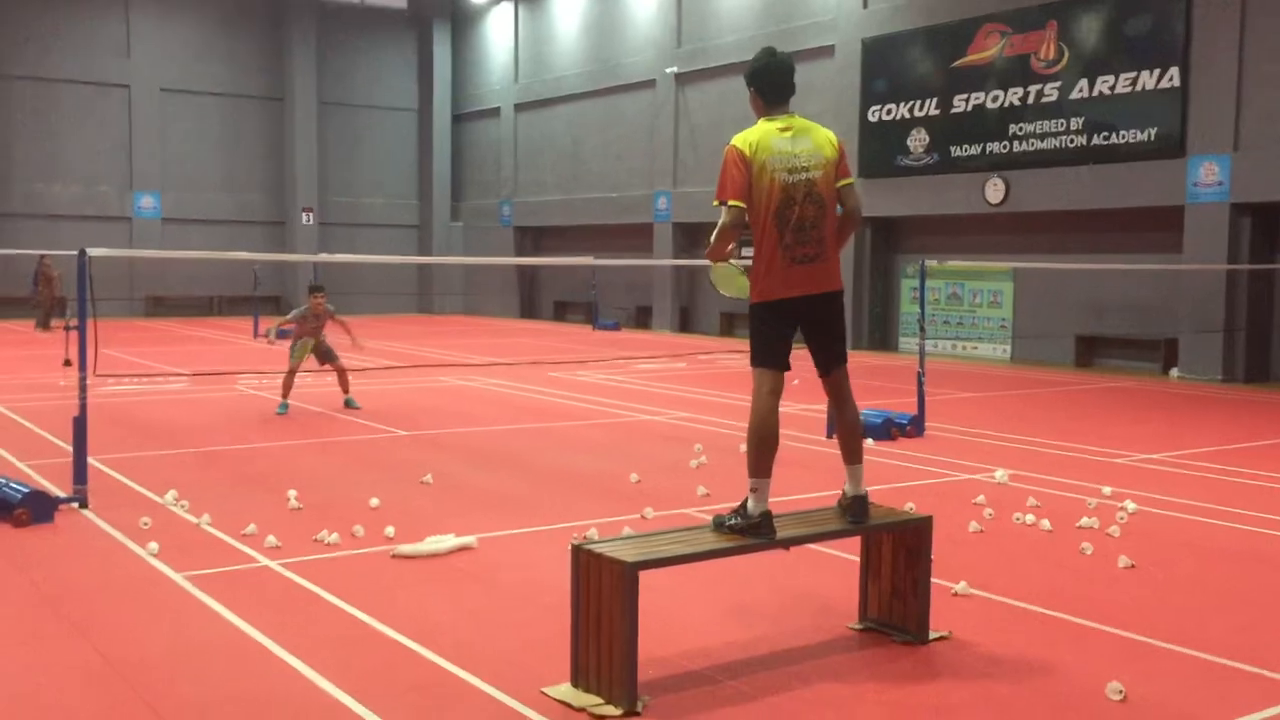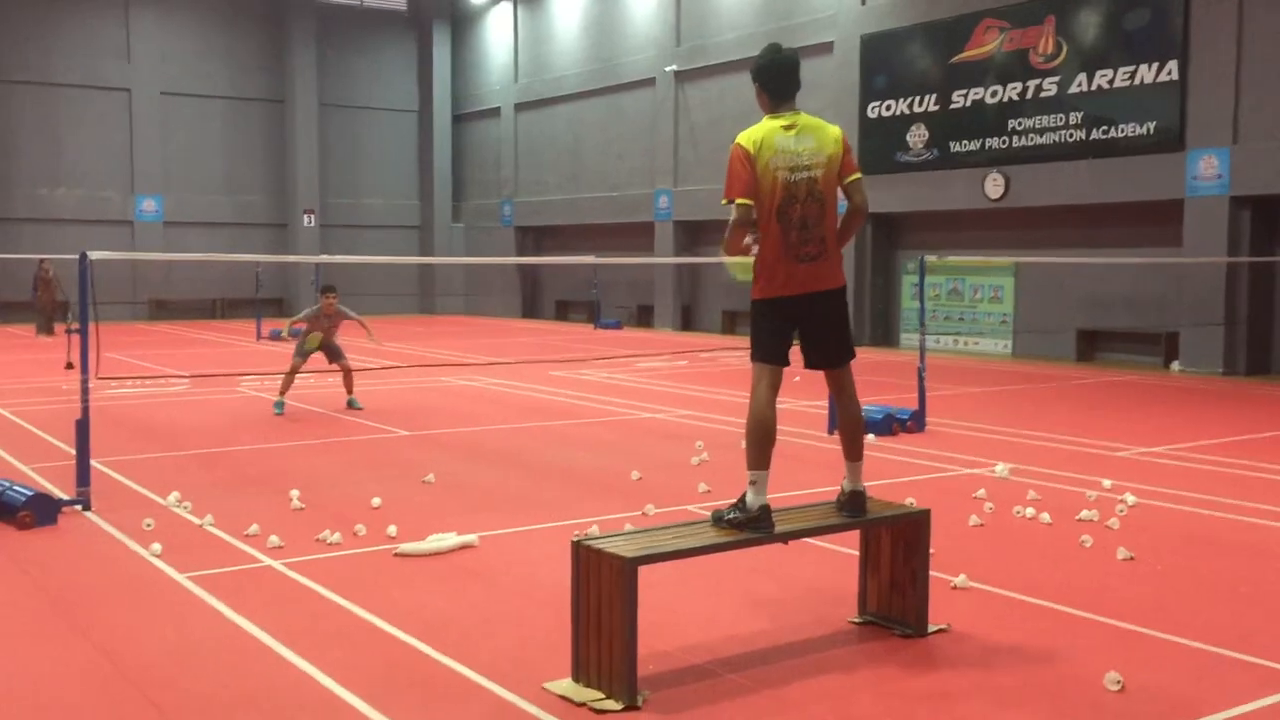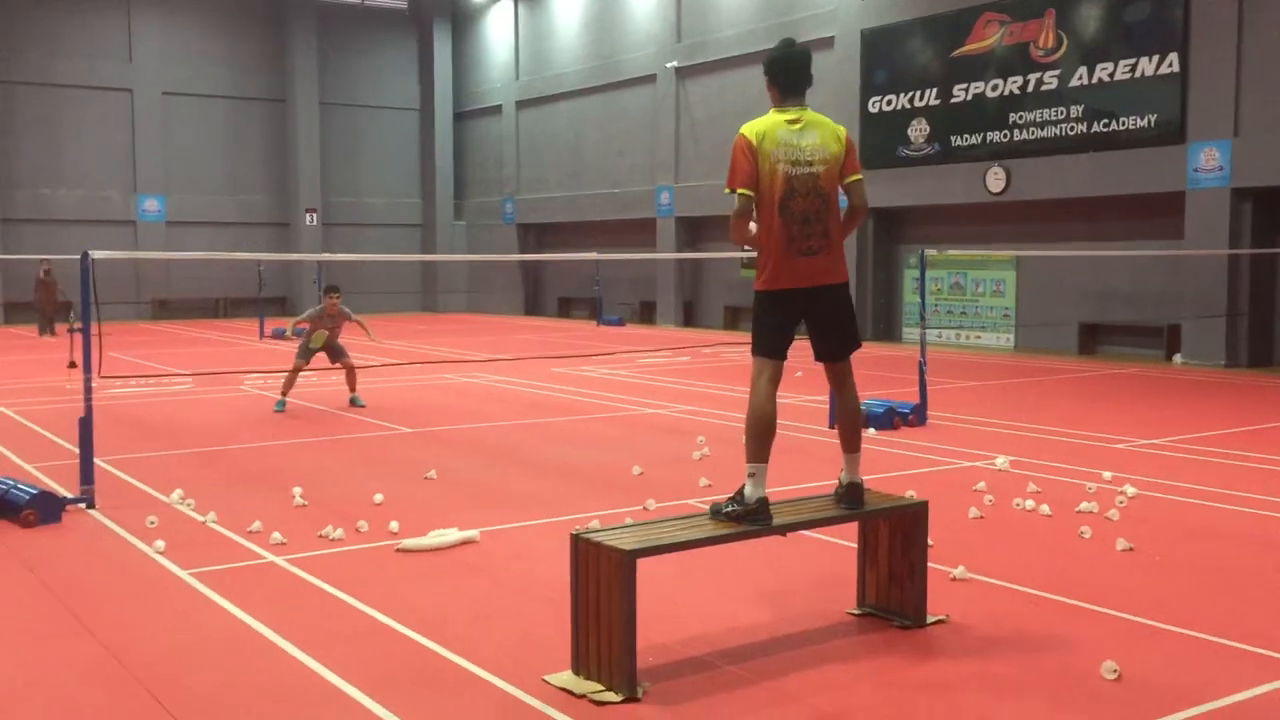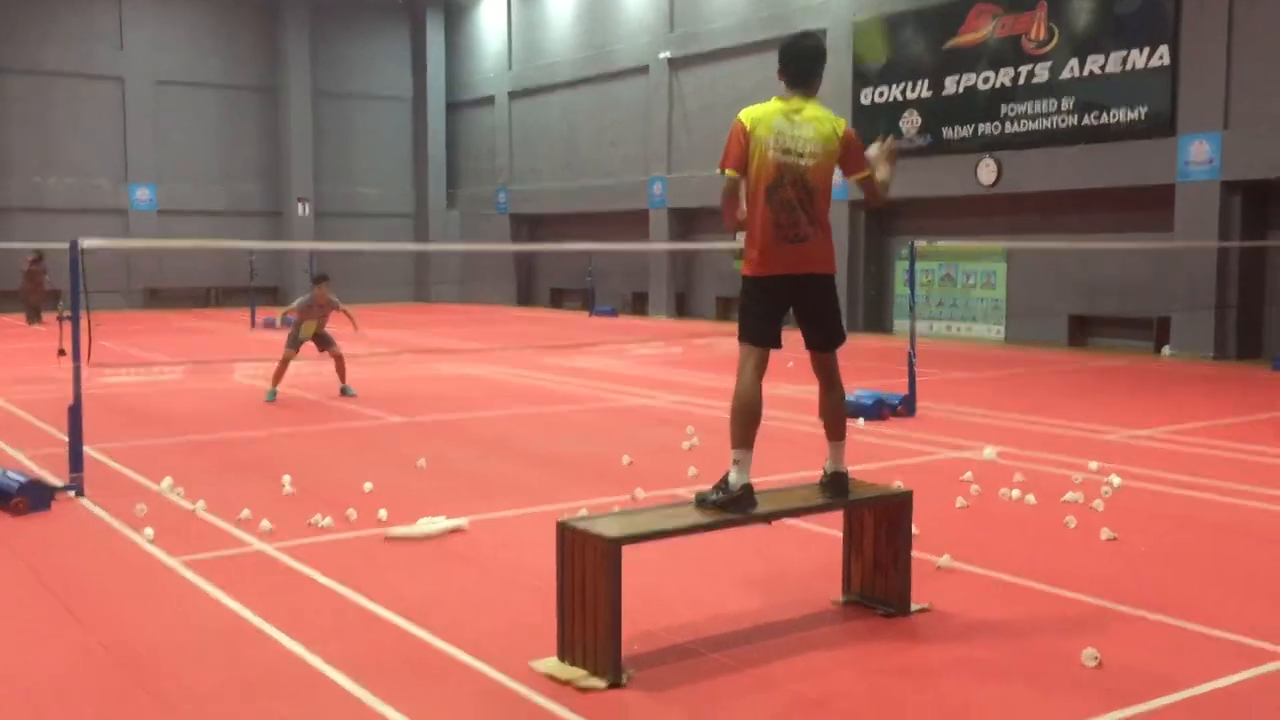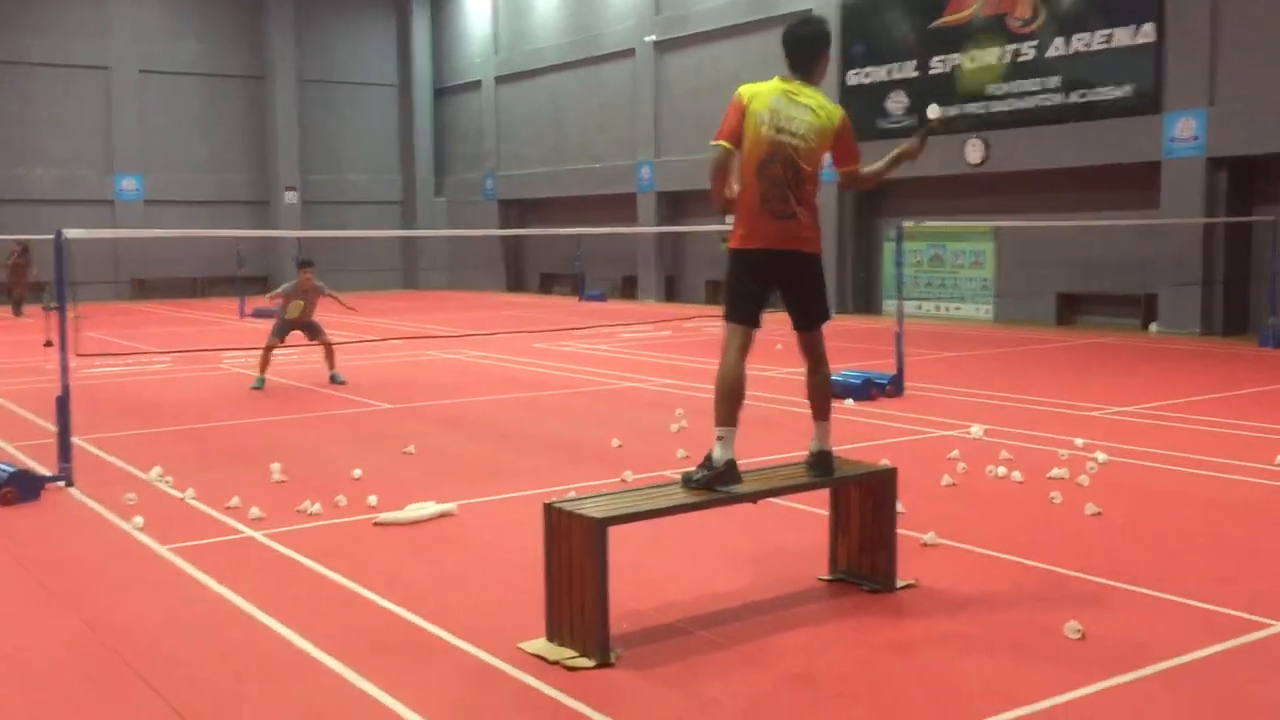
dt=0.2s
person 1, frame 1
left shoulder: (745, 145)
right shoulder: (828, 140)
left elbow: (734, 220)
right elbow: (852, 211)
left wrist: (716, 252)
left hip: (774, 287)
right hip: (826, 284)
left knee: (767, 389)
right knee: (838, 386)
left ankle: (757, 508)
right ankle: (855, 494)
person 1, frame 2
left shoulder: (749, 143)
right shoulder: (833, 136)
left elbow: (743, 219)
right elbow: (859, 206)
left wrist: (734, 247)
left hip: (775, 286)
right hip: (827, 283)
left knee: (765, 385)
right knee: (842, 384)
left ankle: (756, 501)
right ankle: (854, 489)
person 1, frame 3
left shoulder: (752, 135)
right shoulder: (837, 135)
left elbow: (742, 212)
right elbow: (859, 206)
left wrist: (743, 235)
left hip: (777, 279)
right hip: (829, 278)
left knee: (765, 378)
right knee: (842, 378)
left ankle: (754, 494)
right ankle: (851, 481)
person 1, frame 4
left shoulder: (750, 120)
right shoulder: (837, 128)
left elbow: (730, 193)
right elbow: (875, 195)
left wrist: (736, 219)
right wrist: (885, 163)
left hip: (764, 267)
right hip: (816, 267)
left knee: (751, 366)
right knee: (827, 368)
left ankle: (739, 480)
right ankle: (836, 471)
person 1, frame 5
left shoulder: (748, 96)
right shoulder: (832, 115)
left elbow: (721, 162)
right elbow: (855, 180)
left wrist: (723, 198)
right wrist: (901, 155)
left hip: (751, 242)
right hip: (802, 247)
left knee: (736, 344)
right knee: (813, 347)
left ankle: (723, 456)
right ankle: (822, 450)
